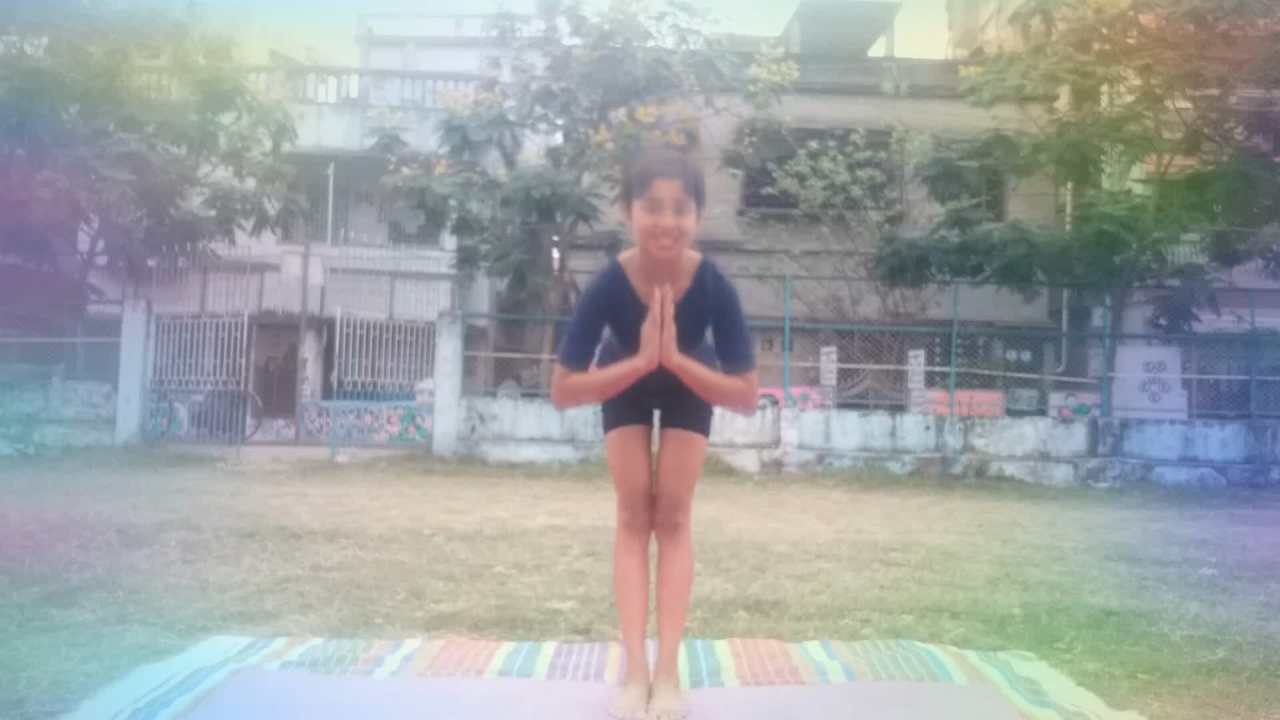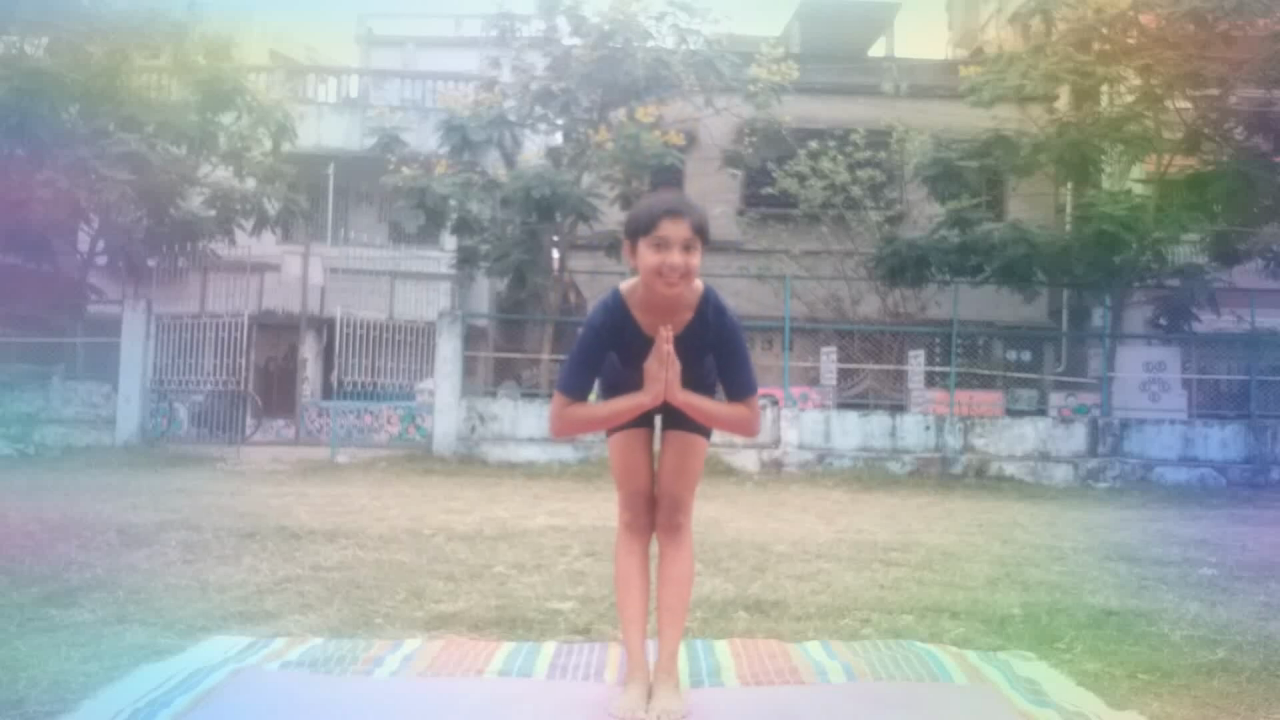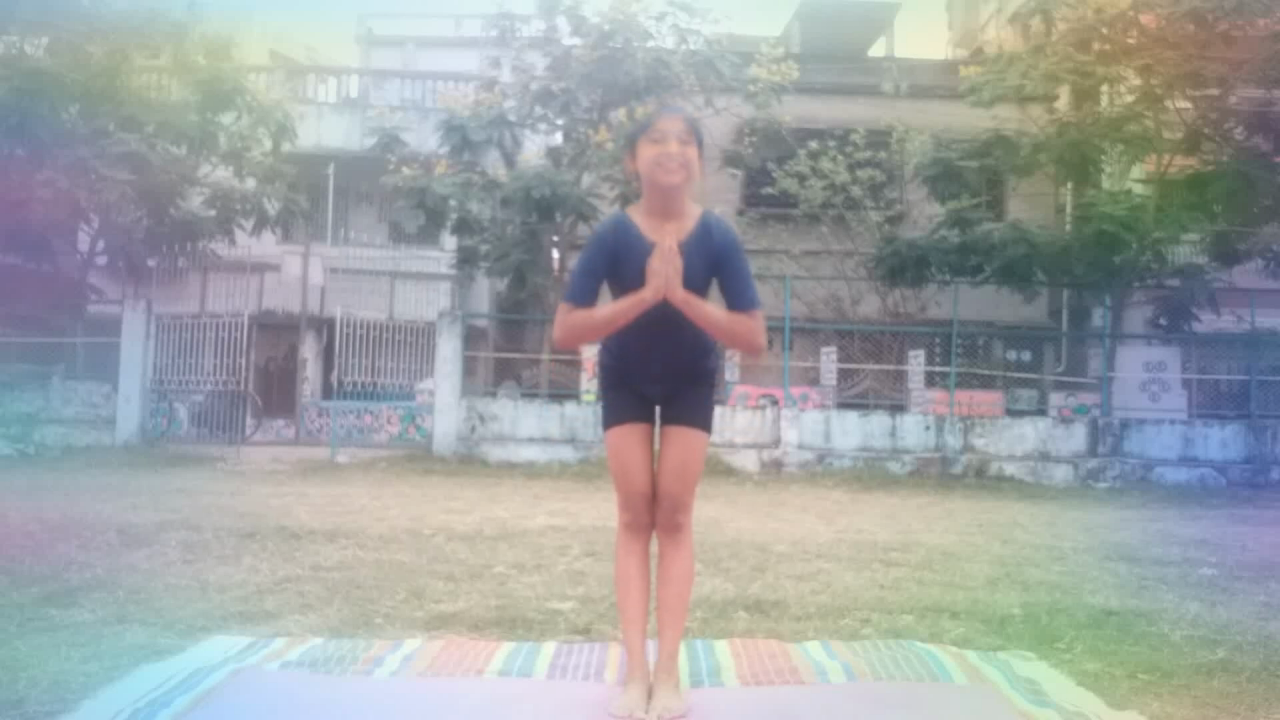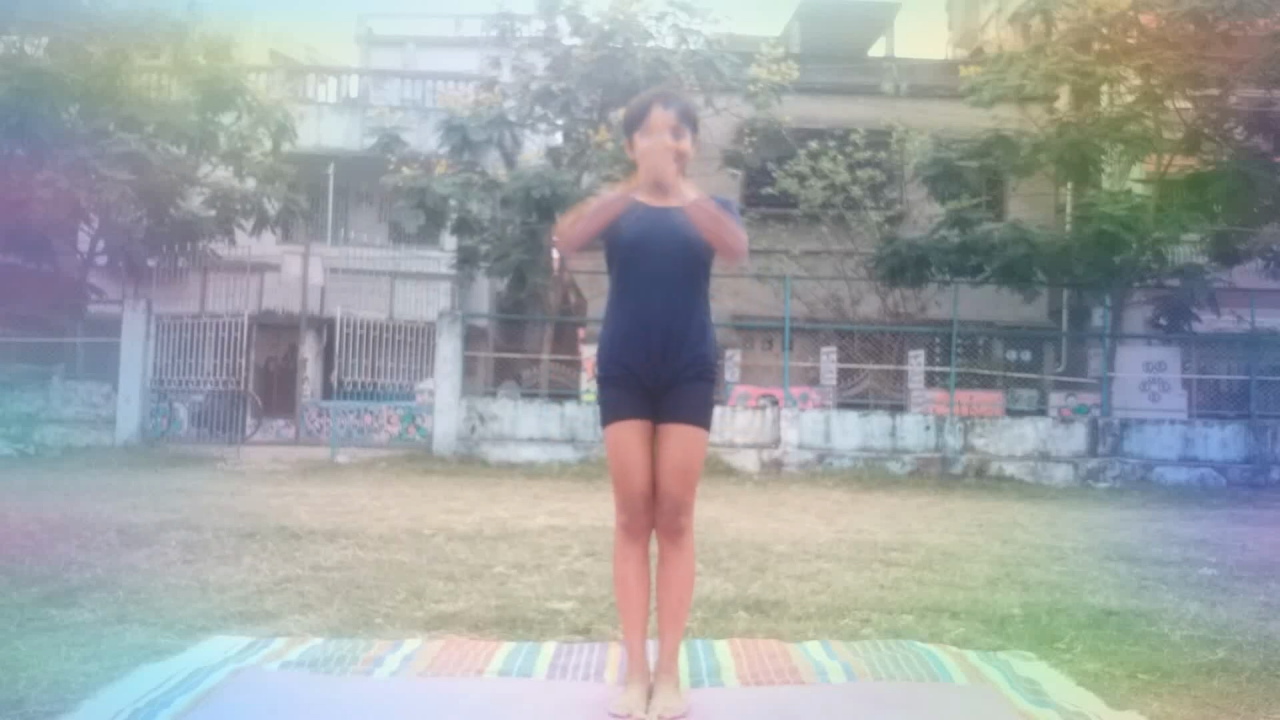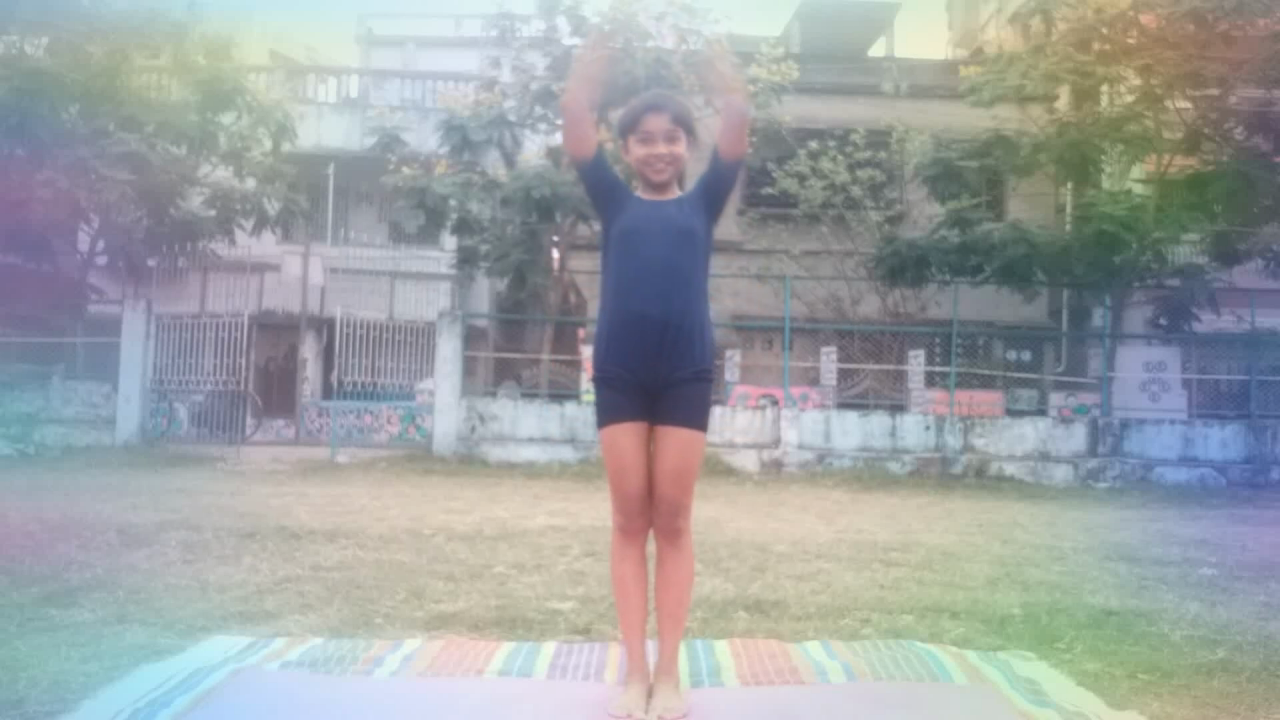
dt=0.3s
person 1, frame 1
left shoulder: (714, 286)
right shoulder: (608, 284)
left elbow: (746, 395)
right elbow: (563, 388)
left wrist: (677, 359)
right wrist: (641, 361)
left hip: (689, 388)
right hip: (626, 383)
left knee: (672, 516)
right knee: (634, 515)
left ankle: (668, 671)
right ankle: (634, 670)
person 1, frame 2
left shoulder: (716, 315)
right shoulder: (609, 314)
left elbow: (749, 420)
right elbow: (561, 420)
left wrist: (678, 394)
right wrist: (645, 396)
left hip: (692, 398)
right hip: (628, 398)
left knee: (674, 518)
right knee: (635, 518)
left ankle: (668, 673)
right ankle: (635, 672)
person 1, frame 3
left shoulder: (717, 236)
right shoulder: (613, 234)
left elbow: (754, 338)
right elbow: (564, 332)
left wrist: (681, 294)
right wrist: (646, 294)
left hip: (689, 381)
right hip: (625, 382)
left knee: (673, 515)
right knee: (634, 514)
left ankle: (668, 670)
right ankle: (634, 671)
person 1, frame 4
left shoulder: (711, 208)
right shoulder: (617, 208)
left elbow: (736, 248)
right elbow: (565, 238)
left wrist: (682, 191)
right wrist: (634, 185)
left hip: (688, 376)
right hip: (623, 375)
left knee: (676, 518)
right knee: (633, 516)
person 1, frame 5
left shoulder: (702, 204)
right shoulder: (614, 201)
left elbow: (736, 132)
right elbow: (575, 124)
left wrist: (716, 62)
right wrist: (599, 52)
left hip: (686, 373)
right hip: (619, 373)
left knee: (672, 520)
right knee: (629, 519)
